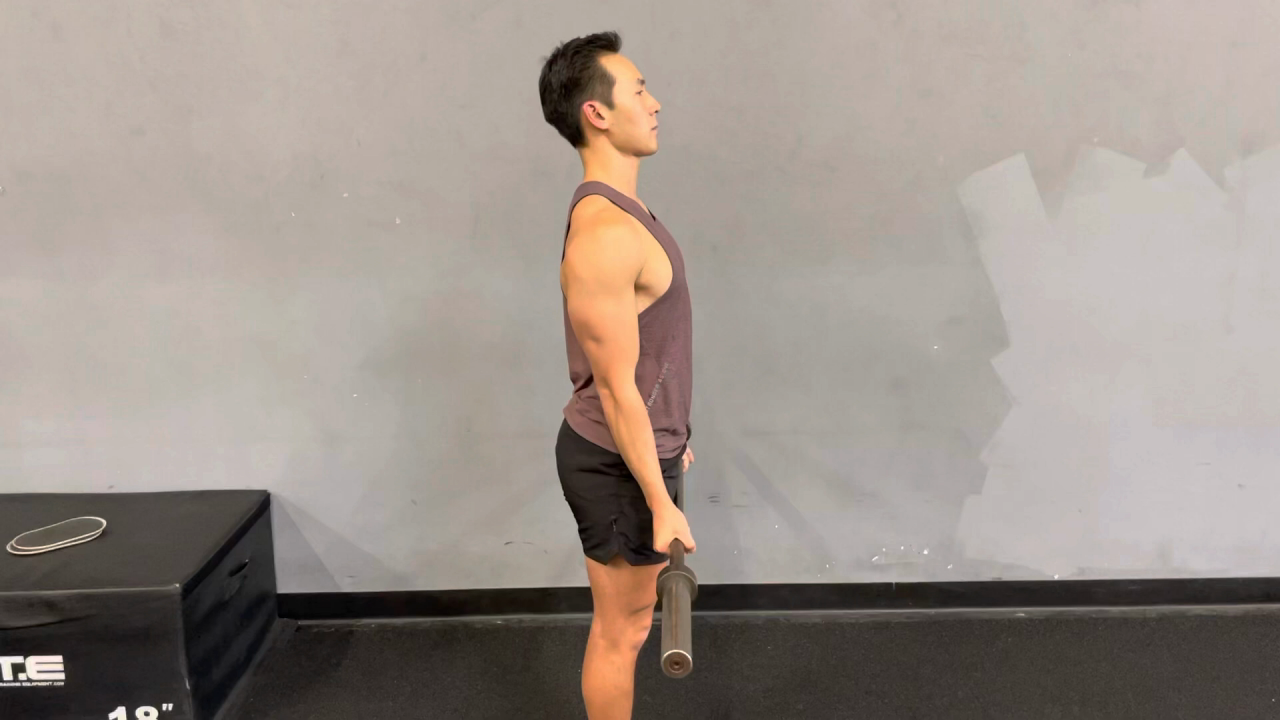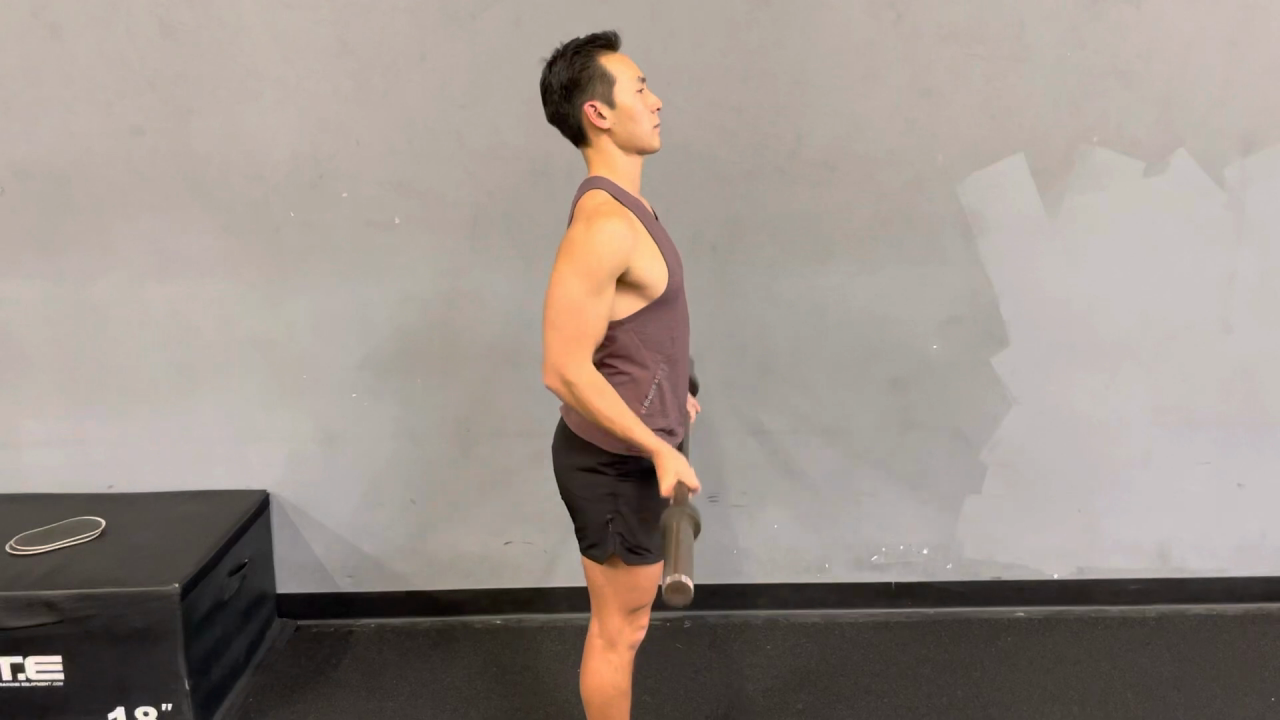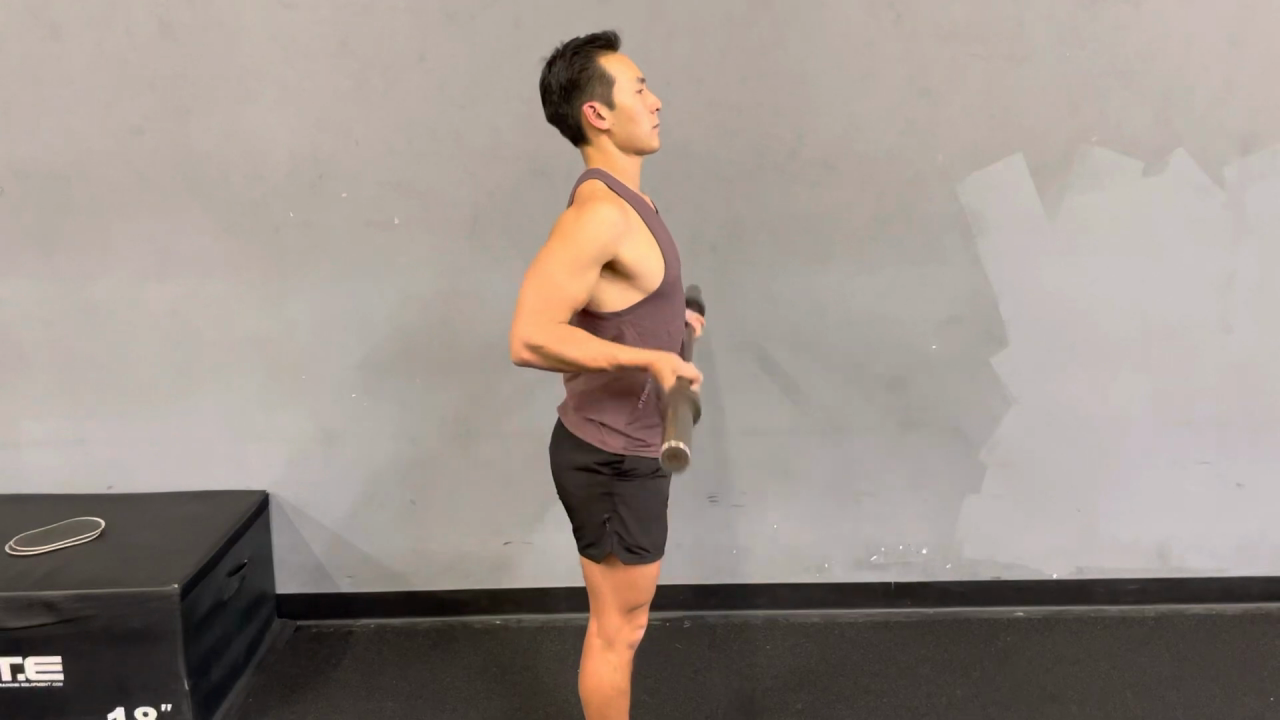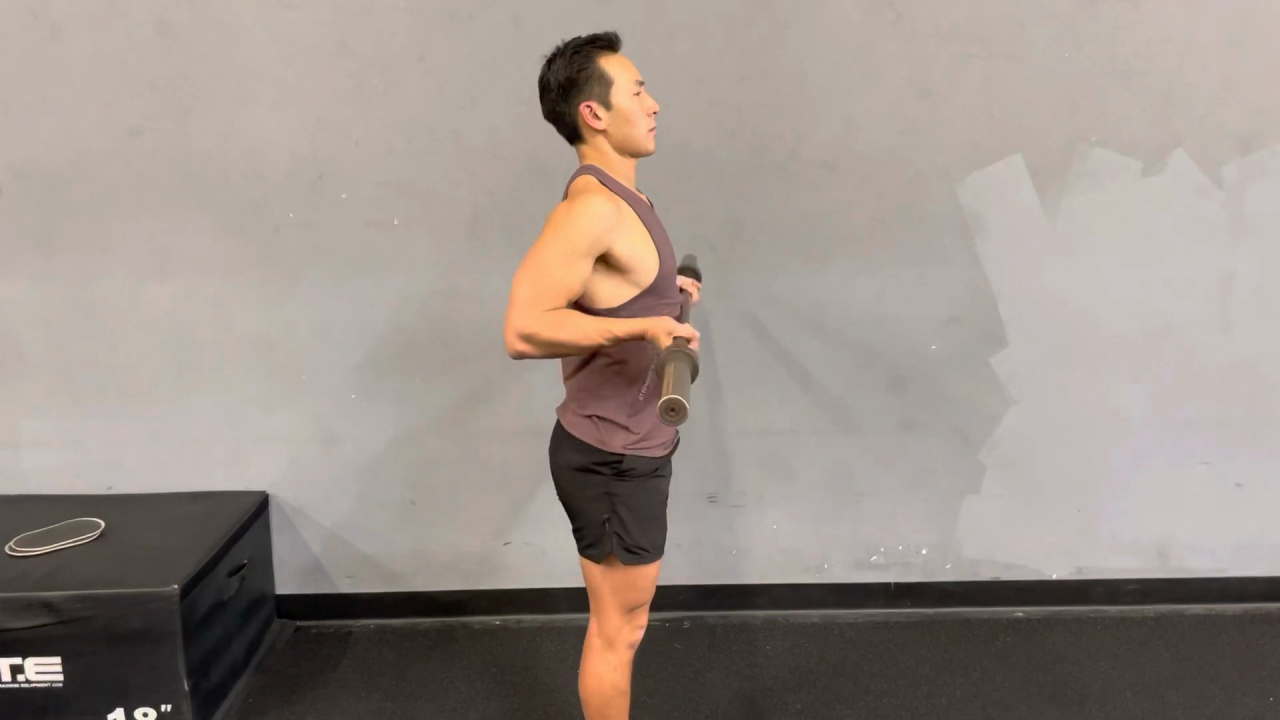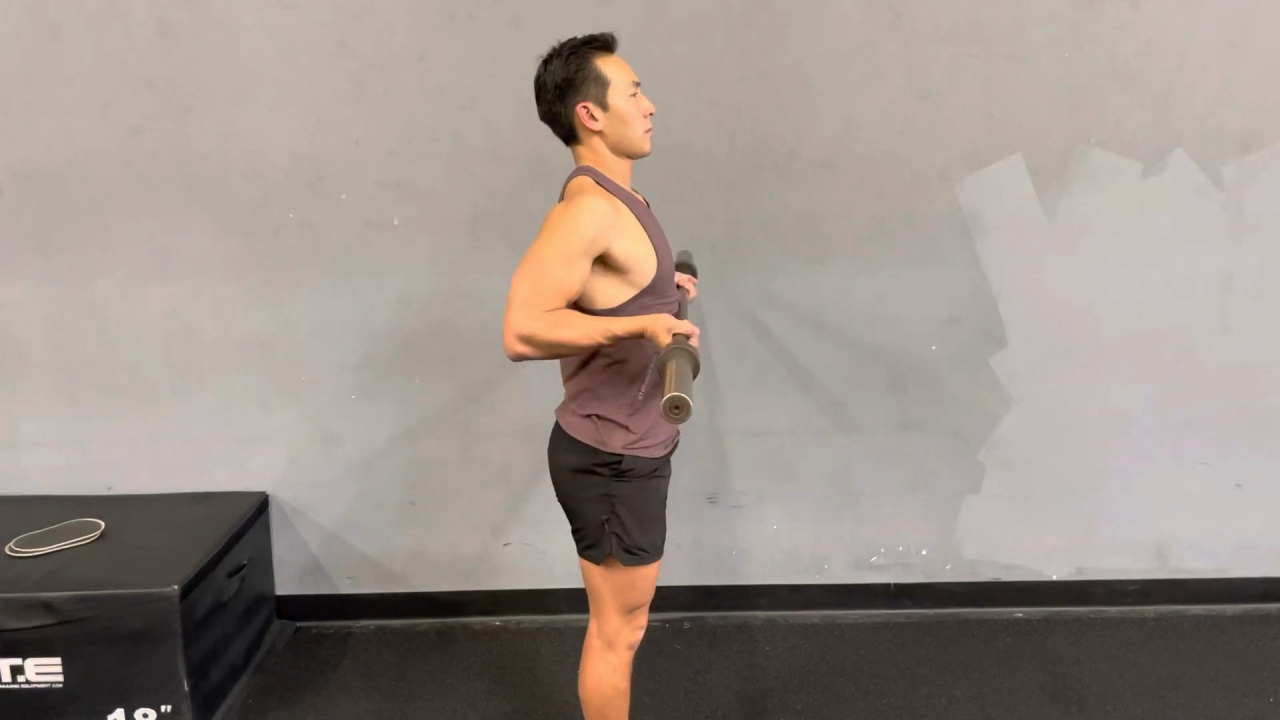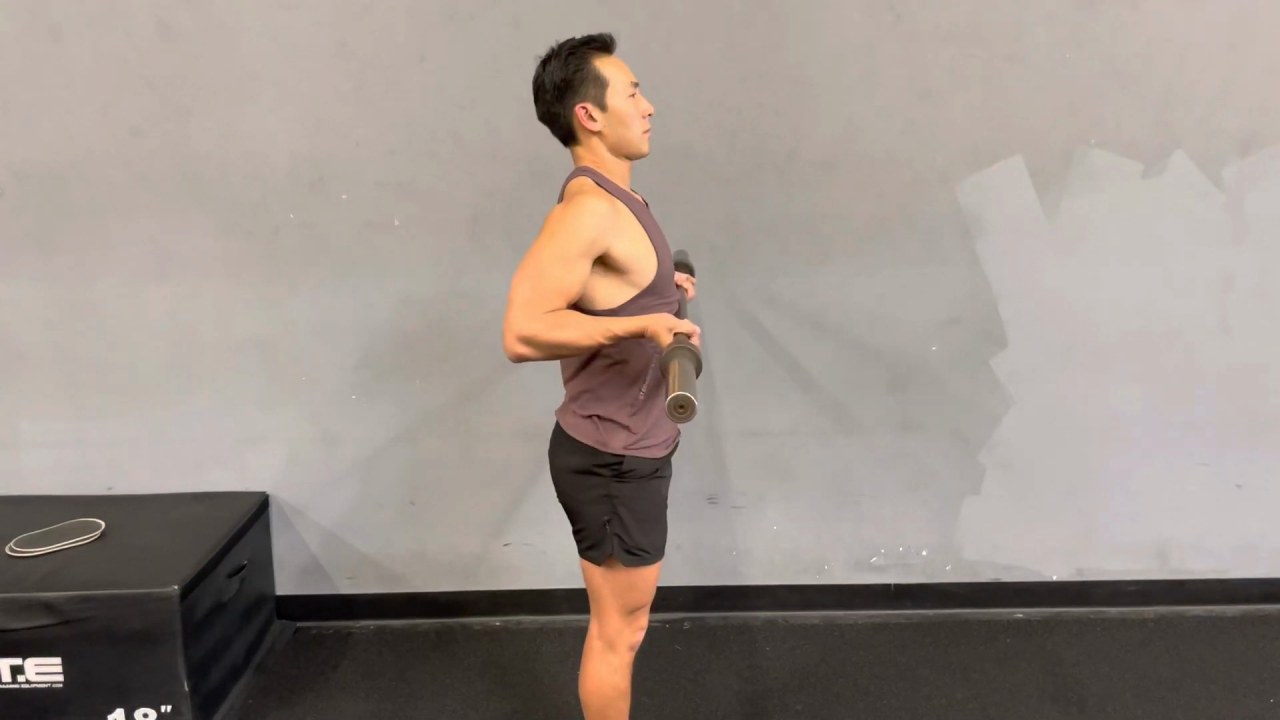
dt=0.3s
person 1, frame 1
left shoulder: (618, 209)
right shoulder: (606, 232)
right elbow: (615, 385)
left wrist: (671, 434)
right wrist: (661, 504)
left hip: (637, 449)
right hip: (619, 462)
left knee: (624, 623)
right knee: (622, 630)
person 1, frame 2
left shoulder: (622, 206)
right shoulder: (604, 224)
right elbow: (566, 369)
left wrist: (672, 392)
right wrist: (659, 450)
left hip: (627, 449)
right hip: (616, 461)
left knee: (622, 624)
right knee: (619, 629)
person 1, frame 3
left shoulder: (622, 200)
right shoulder: (599, 212)
right elbow: (530, 338)
left wrist: (670, 319)
right wrist: (648, 359)
left hip: (624, 447)
right hip: (611, 457)
left knee: (621, 622)
right knee: (618, 628)
person 1, frame 4
left shoulder: (618, 197)
right shoulder: (593, 206)
right elbow: (523, 328)
left wrist: (666, 289)
right wrist: (643, 326)
left hip: (627, 447)
right hip: (612, 456)
left knee: (621, 622)
right knee: (618, 628)
person 1, frame 5
left shoulder: (616, 198)
right shoulder: (589, 208)
right elbow: (523, 330)
left wrist: (661, 286)
right wrist: (642, 325)
left hip: (628, 447)
right hip: (610, 457)
left knee: (619, 624)
right knee: (618, 630)
person 1, frame 6
left shoulder: (614, 199)
right shoulder: (589, 208)
right elbow: (523, 331)
left wrist: (662, 286)
right wrist: (643, 324)
left hip: (628, 448)
right hip: (612, 458)
left knee: (620, 625)
right knee: (618, 631)
